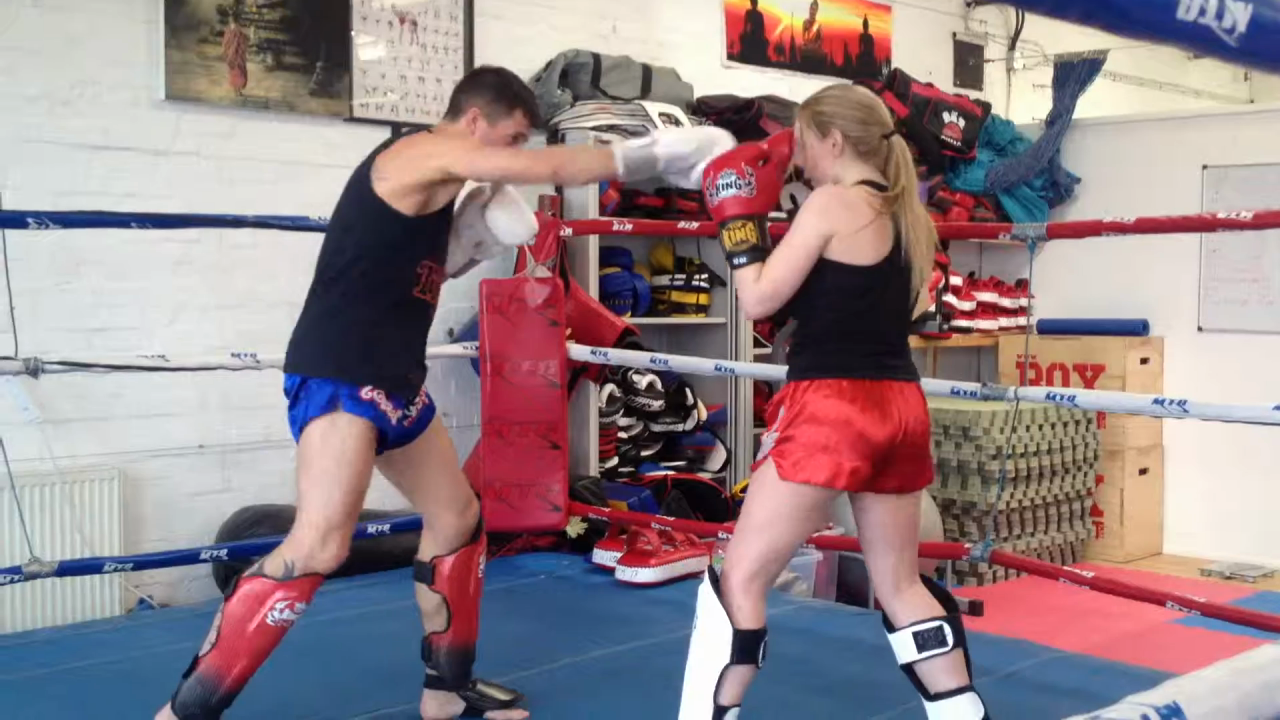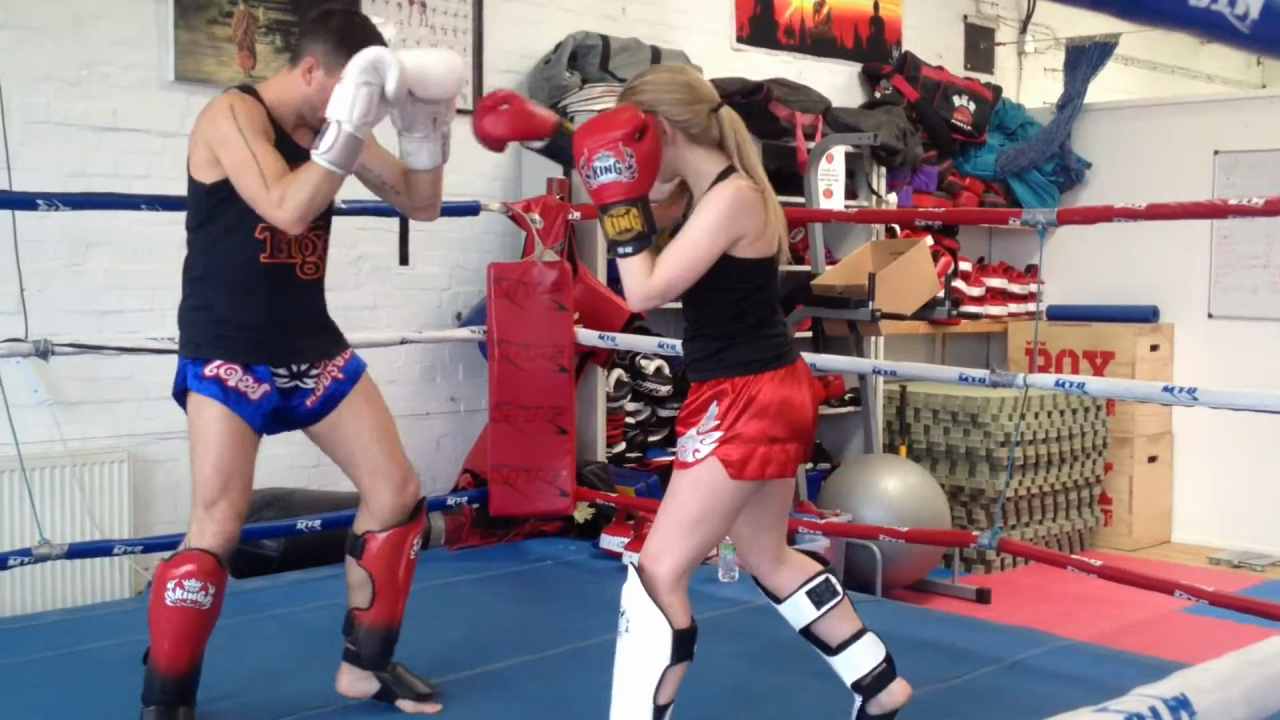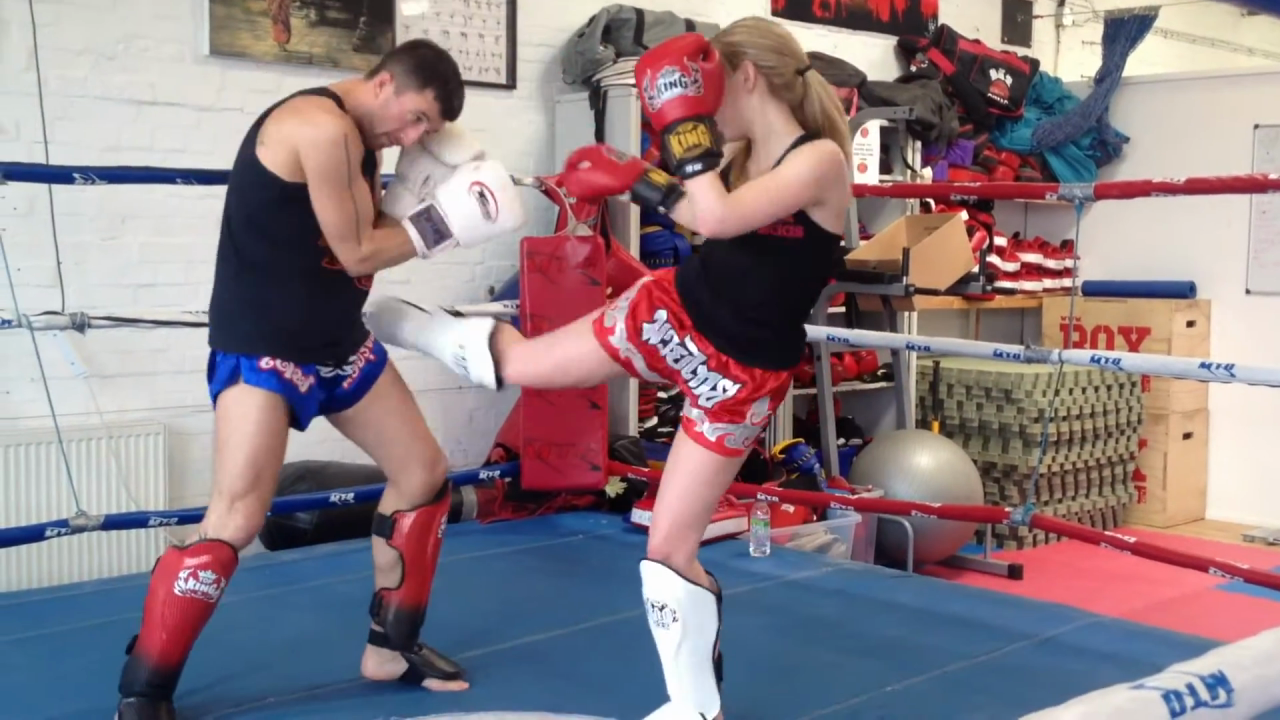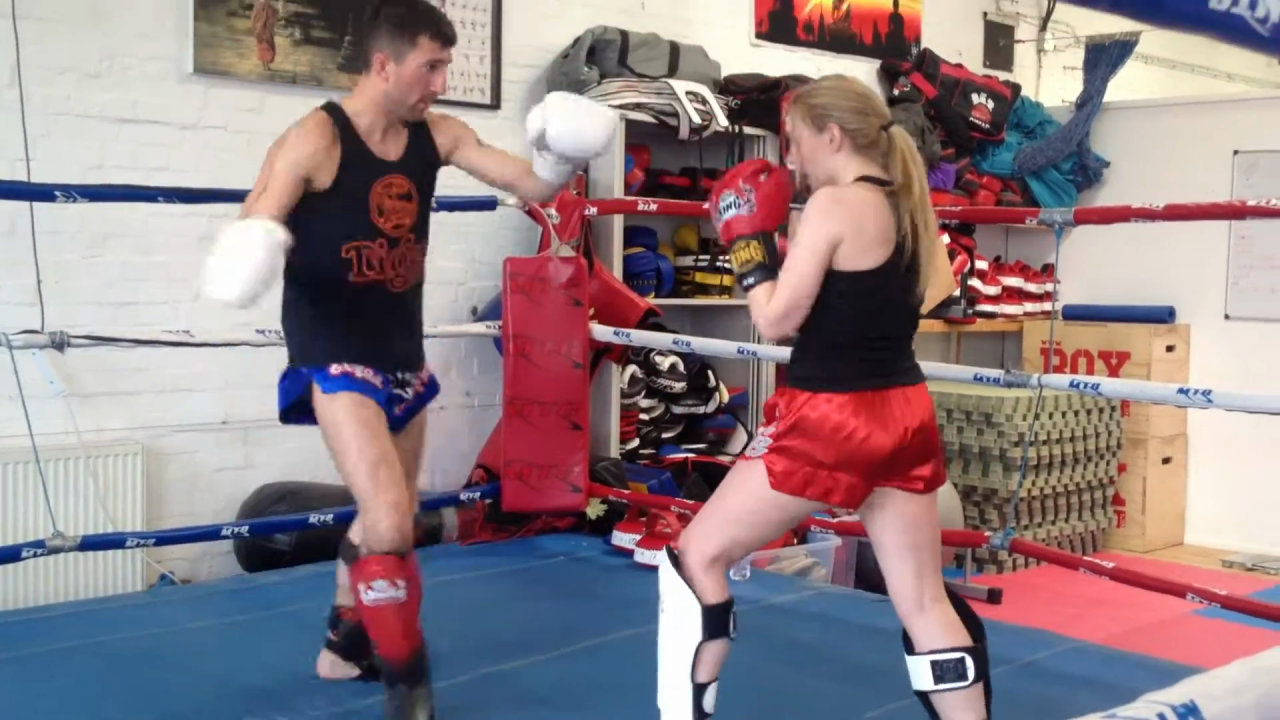
dt=1s
person 1, frame 1
left shoulder: (435, 180)
right shoulder: (425, 153)
right elbow: (541, 167)
left wrist: (462, 251)
right wrist: (652, 153)
left hip: (389, 381)
right hip: (337, 375)
left knee: (459, 521)
right knee: (317, 546)
person 1, frame 2
left shoulder: (334, 127)
right shoulder: (232, 115)
left elbow: (421, 205)
right elbow: (289, 210)
left wrist: (426, 124)
right wrist: (350, 122)
left hip: (314, 351)
right hip: (228, 355)
left knee: (397, 496)
right knee: (215, 530)
left ankle: (367, 662)
person 1, frame 3
left shoulder: (358, 138)
right shoulder: (321, 126)
right elbow: (358, 255)
left wrist: (430, 195)
right wrist: (446, 219)
left hip: (337, 343)
right hip: (263, 344)
left knee: (424, 475)
right knee: (234, 521)
left ankle: (391, 644)
person 1, frame 4
left shoulder: (435, 133)
right shoulder: (315, 139)
left elbow: (528, 180)
right elbow: (248, 235)
left wrist: (562, 150)
right wrist: (245, 258)
left hip: (397, 354)
right hip: (336, 360)
left knee: (386, 516)
right knee: (390, 517)
left ankle: (348, 642)
person 2, frame 1
left shoulder: (831, 205)
right shoulder: (908, 214)
left elbow: (759, 302)
left wrist: (739, 218)
left hip: (828, 409)
right hip: (897, 407)
left knee: (739, 577)
right knee: (898, 581)
person 2, frame 2
left shoulder: (728, 198)
right shoulder: (726, 184)
left elbow: (642, 295)
right elbow: (625, 168)
left wrist: (617, 199)
left hip: (747, 403)
right hip: (769, 392)
left knee: (658, 573)
right knee: (765, 558)
person 2, frame 3
left shoulder: (822, 160)
right shoulder: (749, 147)
left elbow: (720, 220)
left wrist: (683, 124)
right wrist: (643, 183)
left hip: (742, 372)
right hip: (674, 314)
left knee: (668, 546)
right knee: (524, 363)
right ankle: (404, 322)
person 2, frame 4
left shoulder: (835, 205)
right shoulder: (905, 206)
left elbow: (774, 322)
left wrist: (748, 238)
right wrist: (778, 224)
left hip: (829, 418)
right hip: (902, 413)
left knee: (696, 554)
right knee: (923, 598)
